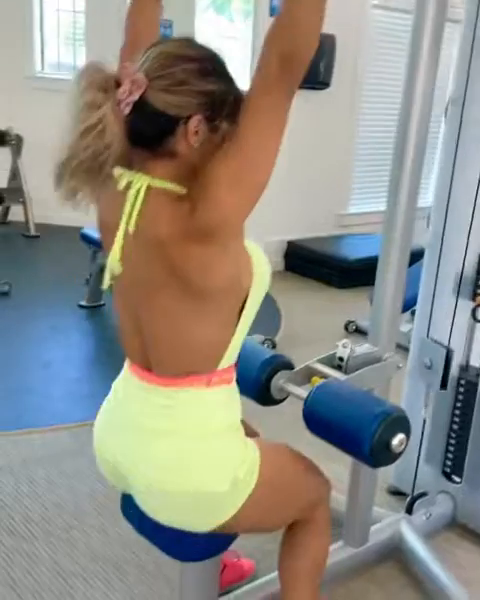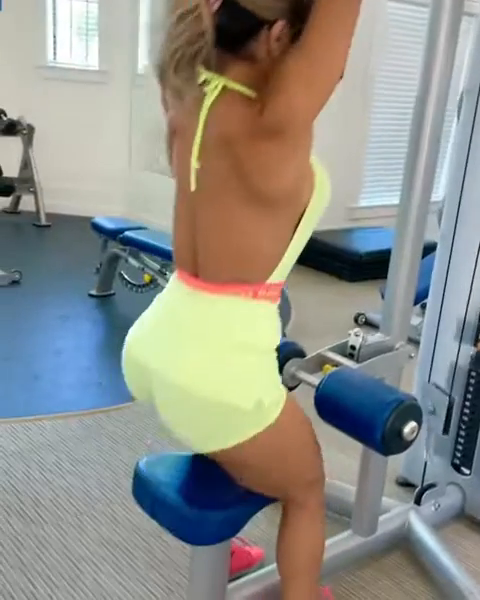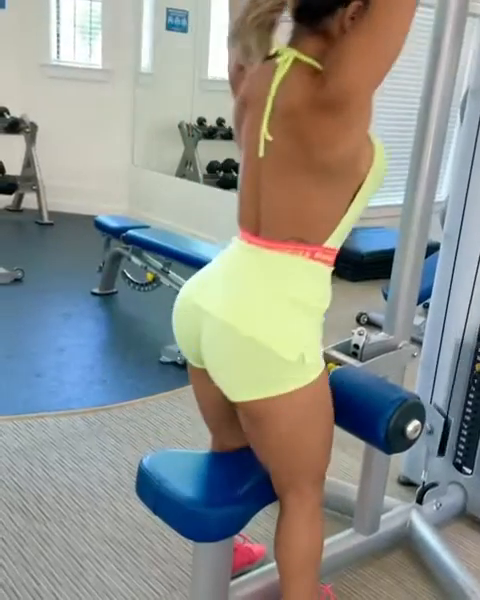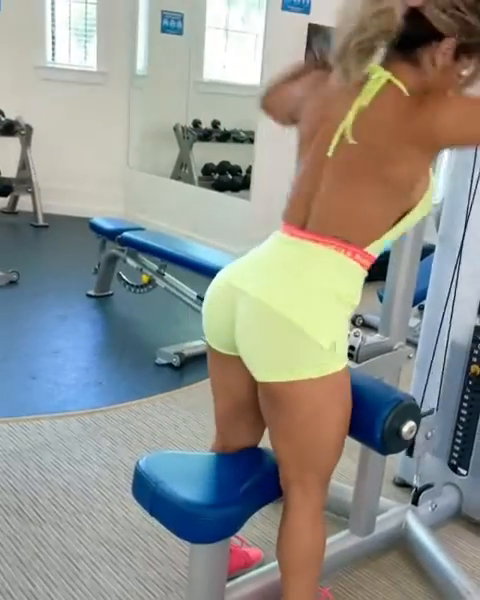
dt=0.3s
person 1, frame 1
left shoulder: (114, 190)
right shoulder: (201, 225)
left elbow: (134, 85)
right elbow: (283, 70)
left hip: (115, 434)
right hip: (180, 471)
left knee: (253, 446)
right knee: (312, 497)
person 1, frame 2
left shoulder: (185, 99)
right shoulder: (271, 125)
left hip: (151, 348)
right hip: (217, 374)
left knee: (222, 452)
right knee: (306, 490)
person 1, frame 3
left shoulder: (254, 74)
right shoulder: (334, 96)
left hip: (205, 299)
right hip: (266, 328)
left knee: (231, 449)
right knee: (303, 494)
person 1, frame 4
left shoulder: (326, 90)
right shoulder: (420, 120)
left elbow: (273, 99)
left hip: (238, 286)
right hip: (300, 315)
left knee: (232, 447)
right knee: (306, 490)
